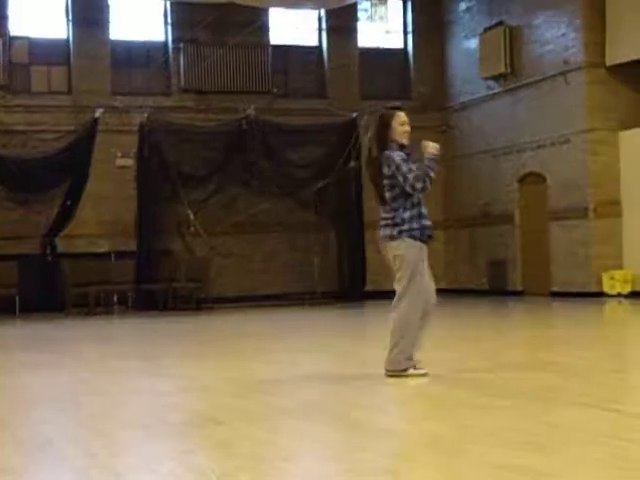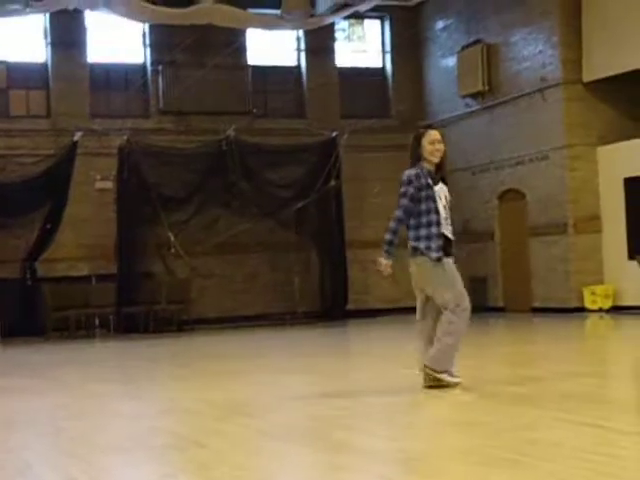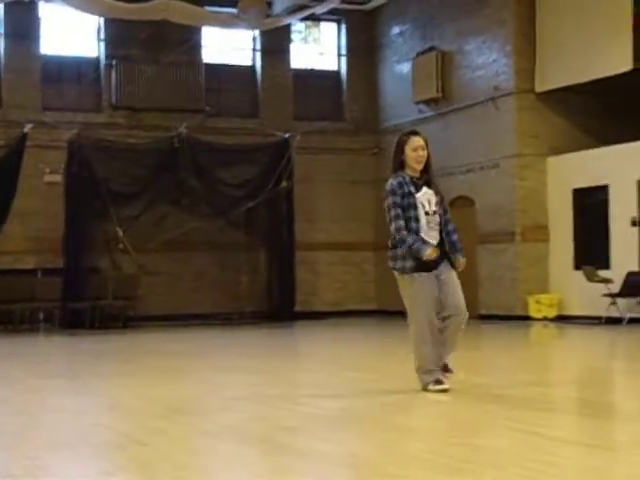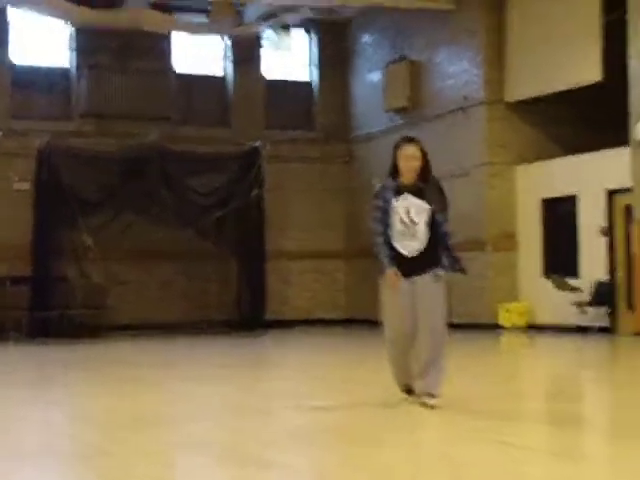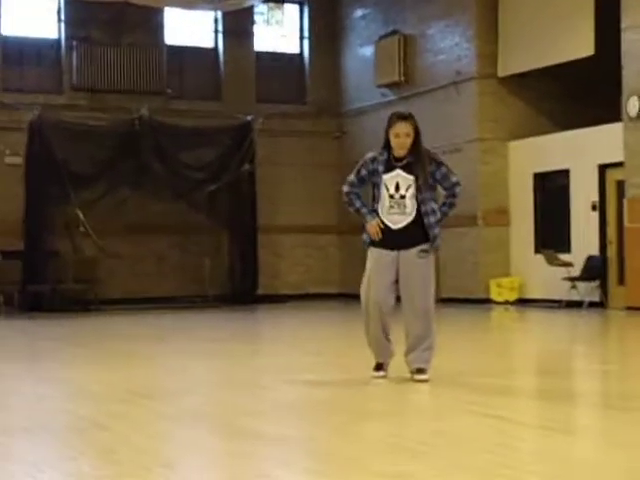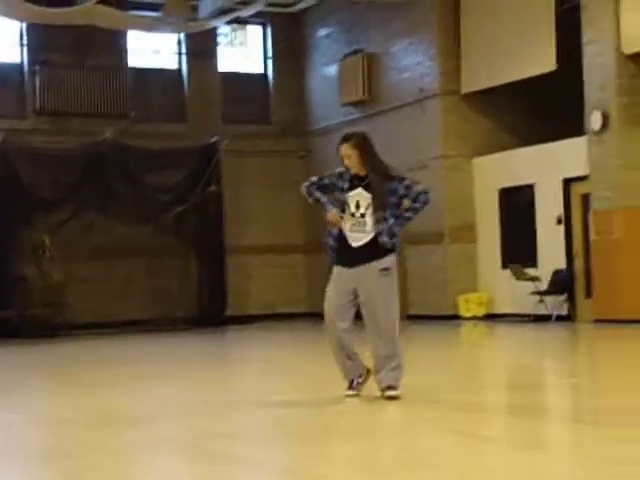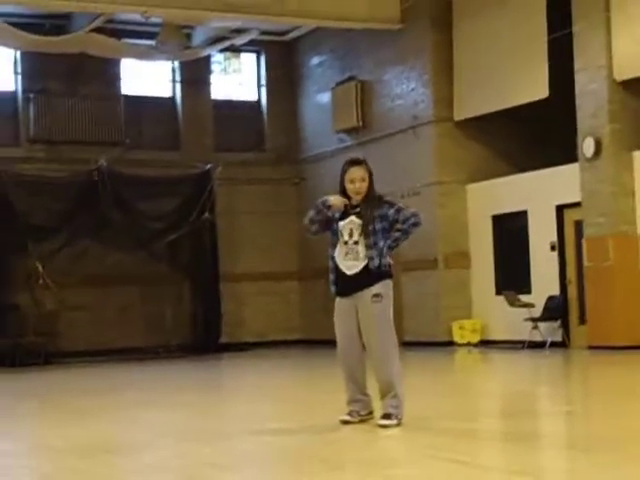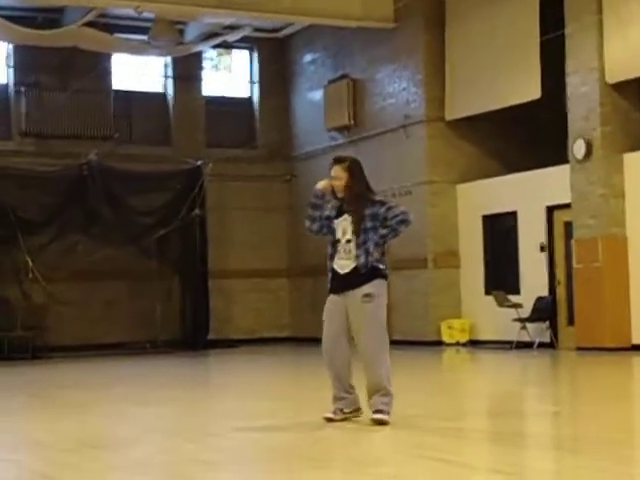
dt=0.5s
person 1, frame 1
left shoulder: (389, 157)
right shoulder: (394, 158)
left elbow: (411, 179)
right elbow: (419, 184)
left wrist: (413, 151)
right wrist: (430, 157)
left hip: (396, 235)
right hip: (406, 235)
left knee: (424, 295)
right knee: (410, 299)
left ankle: (402, 353)
right ankle: (399, 362)
person 1, frame 2
left shoulder: (439, 179)
right shoulder: (414, 176)
right elbow: (400, 217)
left wrist: (450, 248)
right wrist: (387, 253)
left hip: (440, 253)
right hip: (427, 254)
left knee: (430, 313)
right knee: (458, 306)
left ankle: (432, 371)
right ankle: (437, 363)
person 1, frame 3
left shoulder: (429, 183)
right shoulder: (395, 185)
left elbow: (445, 219)
right elbow: (397, 225)
left wrist: (457, 251)
right wrist: (421, 249)
left hip: (441, 260)
right hip: (413, 263)
left knee: (457, 312)
right knee: (423, 322)
left ankle: (438, 356)
right ankle: (428, 375)
person 1, frame 4
left shoulder: (433, 190)
right shoulder: (384, 191)
left elbow: (442, 228)
right elbow: (379, 232)
left wrist: (452, 261)
right wrist: (387, 265)
left hip: (429, 268)
right hip: (397, 269)
left knee: (431, 330)
right knee: (399, 330)
left ankle: (428, 387)
right ankle: (405, 379)
person 1, frame 5
left shoulder: (428, 162)
right shoulder: (374, 162)
left elbow: (454, 188)
right elbow: (349, 188)
left wrist: (435, 219)
right wrist: (367, 216)
left hip: (417, 244)
right hip: (381, 243)
left knee: (419, 305)
right knee: (374, 303)
left ankle: (419, 362)
right ankle: (382, 356)
person 1, frame 6
left shoulder: (388, 181)
right shoulder: (340, 178)
left elbow: (421, 196)
right elbow: (309, 187)
left wrist: (397, 223)
right wrist: (328, 207)
left hip: (378, 259)
right hip: (345, 262)
left knee: (382, 321)
right knee: (334, 319)
left ankle: (389, 379)
right ankle: (356, 372)
person 1, frame 7
left shoulder: (381, 207)
right shoulder: (337, 212)
left elbow: (412, 219)
right elbow: (311, 226)
left wrist: (388, 246)
right wrist: (324, 203)
left hip: (373, 285)
right hip: (344, 288)
left knee: (381, 348)
right knee: (347, 350)
left ankle: (393, 408)
right ankle: (359, 405)
person 1, frame 8
left shoulder: (373, 206)
right shoulder: (335, 210)
left elbow: (403, 218)
right elbow: (314, 227)
left wrist: (378, 243)
right wrist: (318, 195)
left hip: (367, 283)
right hip: (338, 286)
left knee: (372, 346)
right knee: (332, 346)
left ankle: (381, 403)
right ankle: (346, 402)
